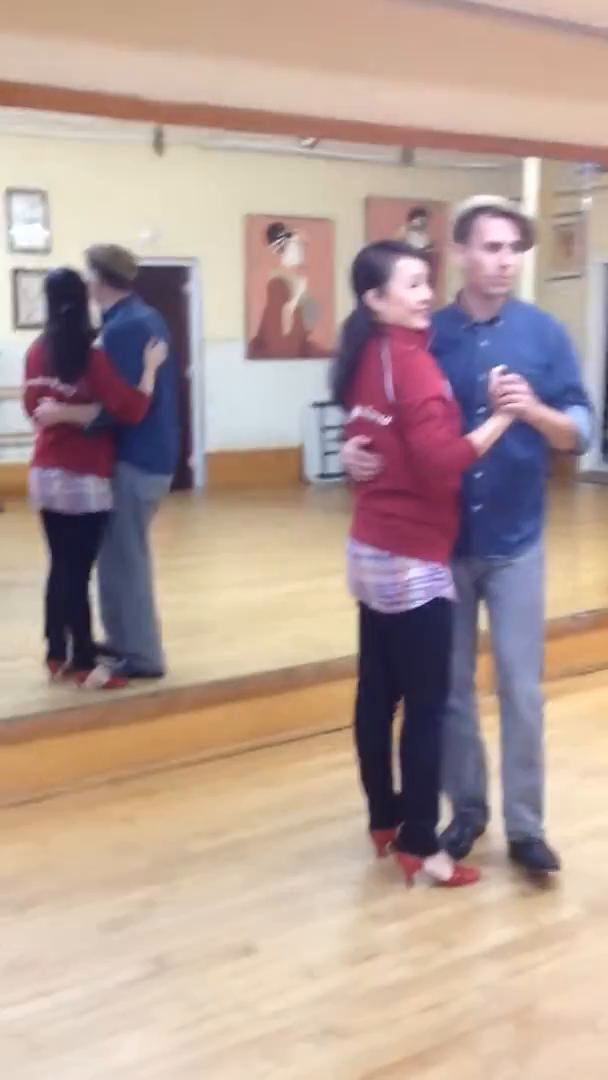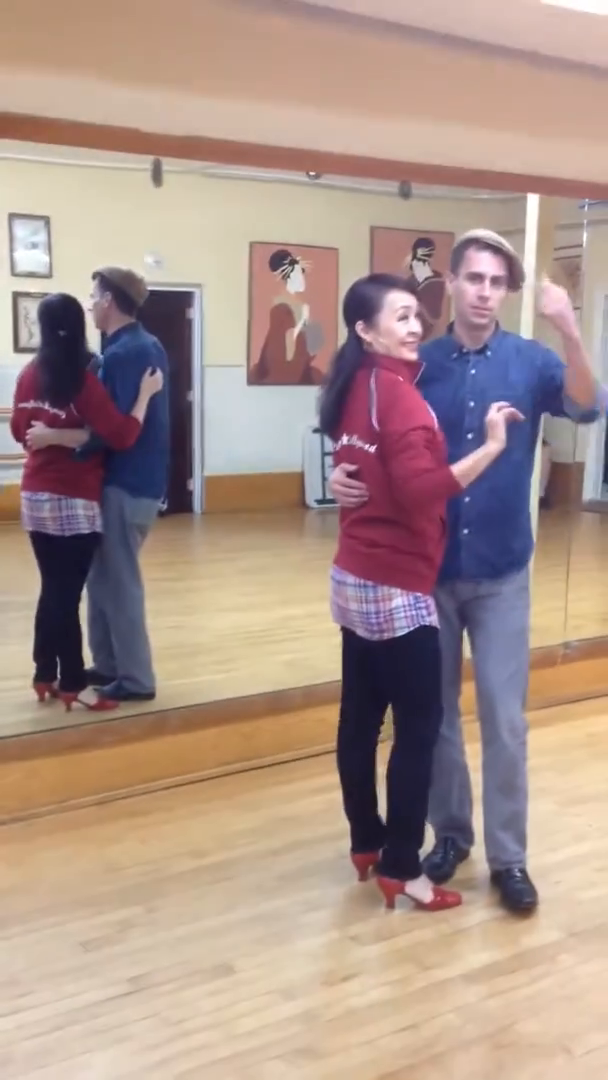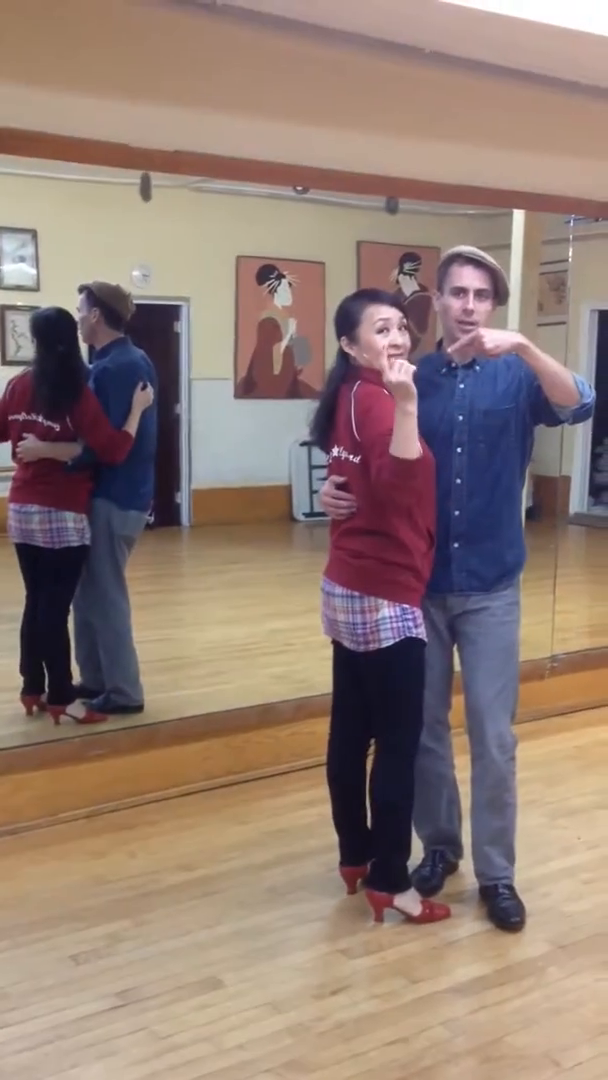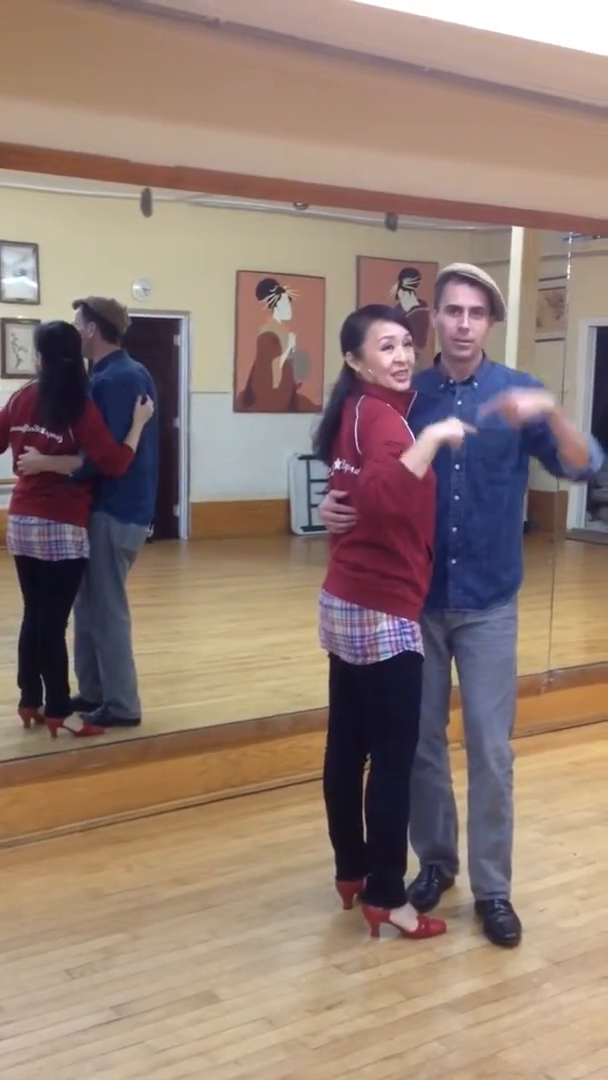
dt=0.7s
person 1, frame 1
left shoulder: (543, 333)
right shoulder: (427, 336)
left elbow: (580, 432)
left wrist: (534, 411)
right wrist: (358, 448)
left hip: (515, 542)
left knee: (520, 688)
right knee: (448, 686)
left ankle: (526, 826)
right ankle: (466, 809)
person 1, frame 2
left shoulder: (531, 360)
right shoulder: (417, 365)
left elbow: (585, 408)
left wrist: (569, 334)
right wrist: (345, 478)
left hip: (501, 571)
left knee: (504, 719)
right knee: (434, 713)
left ankle: (509, 856)
right ankle: (450, 832)
person 1, frame 3
left shoulder: (517, 377)
right shoulder: (409, 380)
left elbow: (577, 405)
left wrist: (521, 345)
right wrist: (338, 491)
left hip: (491, 585)
right hip: (418, 582)
left knee: (493, 735)
right knee: (423, 727)
left ankle: (496, 871)
right ankle: (439, 845)
person 1, frame 4
left shoulder: (517, 395)
right shoulder: (404, 396)
left wrist: (549, 412)
right wrist: (335, 503)
left hip: (489, 601)
right hip: (414, 599)
left knee: (491, 749)
right knee: (420, 742)
left ankle: (492, 886)
right ankle: (435, 861)
person 2, frame 1
left shoulder: (364, 358)
right shoulder: (410, 361)
right elbow: (441, 460)
right wrist: (502, 416)
left hip: (371, 549)
right hip: (412, 558)
left knee: (378, 691)
right knee: (427, 701)
left ankle: (384, 819)
right ankle: (418, 843)
person 2, frame 2
left shoulder: (354, 387)
right shoulder: (397, 392)
right elbow: (420, 489)
right wrist: (491, 447)
left hip: (355, 577)
right hip: (395, 585)
left knee: (361, 717)
right knee: (419, 726)
left ankle: (366, 843)
right ankle: (400, 867)
person 2, frame 3
left shoulder: (349, 397)
right shoulder: (376, 400)
right elbow: (400, 488)
right wrist: (408, 406)
left hip: (348, 588)
right hip: (384, 596)
left knee: (352, 730)
right knee: (399, 742)
left ankle: (355, 856)
right ankle: (389, 881)
person 2, frame 4
left shoulder: (352, 413)
right shoulder: (379, 415)
right elbow: (392, 498)
right wrist: (432, 436)
left hip: (346, 601)
right hip: (382, 610)
left knee: (347, 744)
right knee: (393, 755)
left ankle: (351, 870)
right ankle: (384, 896)
person 3, frame 1
left shoulder: (122, 327)
right shoulder: (145, 318)
left wrist: (62, 413)
right wrist: (73, 408)
left hip: (136, 458)
right hip: (151, 452)
left knee: (126, 557)
right knee: (119, 552)
left ankle: (143, 655)
right ankle: (123, 637)
person 3, frame 2
left shoulder: (124, 353)
right shoulder: (143, 345)
left wrist: (54, 436)
left hip: (127, 482)
right hip: (136, 477)
left knee: (118, 581)
right knee: (105, 577)
left ankle: (135, 679)
right ankle: (108, 665)
person 3, frame 3
left shoulder: (116, 367)
right shoulder: (126, 361)
left wrist: (44, 449)
left hip: (114, 496)
right hip: (113, 491)
left knee: (105, 595)
right knee: (90, 591)
left ankle: (124, 692)
right ankle: (96, 680)
person 3, frame 4
left shoulder: (115, 380)
right shoulder: (122, 374)
left wrist: (44, 463)
left hip: (115, 509)
right hip: (113, 504)
left knee: (105, 608)
right knee: (91, 603)
left ankle: (121, 705)
right ankle: (93, 692)
person 4, frame 1
left shoulder: (38, 352)
right shoulder: (90, 358)
right elbow: (132, 410)
right wrist: (151, 368)
left hip: (46, 475)
right hip: (83, 480)
left knee: (61, 567)
right knee: (77, 572)
left ankle: (57, 653)
right ankle: (83, 663)
person 4, frame 2
left shoulder: (30, 374)
right shoulder: (83, 381)
right elbow: (122, 436)
right wrist: (146, 394)
left hip: (35, 497)
right hip: (74, 502)
left knee: (51, 590)
right knee: (68, 594)
left ankle: (45, 675)
right ankle: (72, 683)
person 4, frame 3
right shoulder: (77, 394)
right elbow: (114, 451)
right wrist: (138, 409)
right hip: (63, 515)
left knee: (35, 603)
right knee: (56, 608)
right ankle: (60, 697)
person 4, frame 4
right shoulder: (80, 407)
right elbow: (115, 464)
right wrist: (139, 422)
right hip: (62, 528)
right knee: (54, 620)
right ankle: (57, 710)
